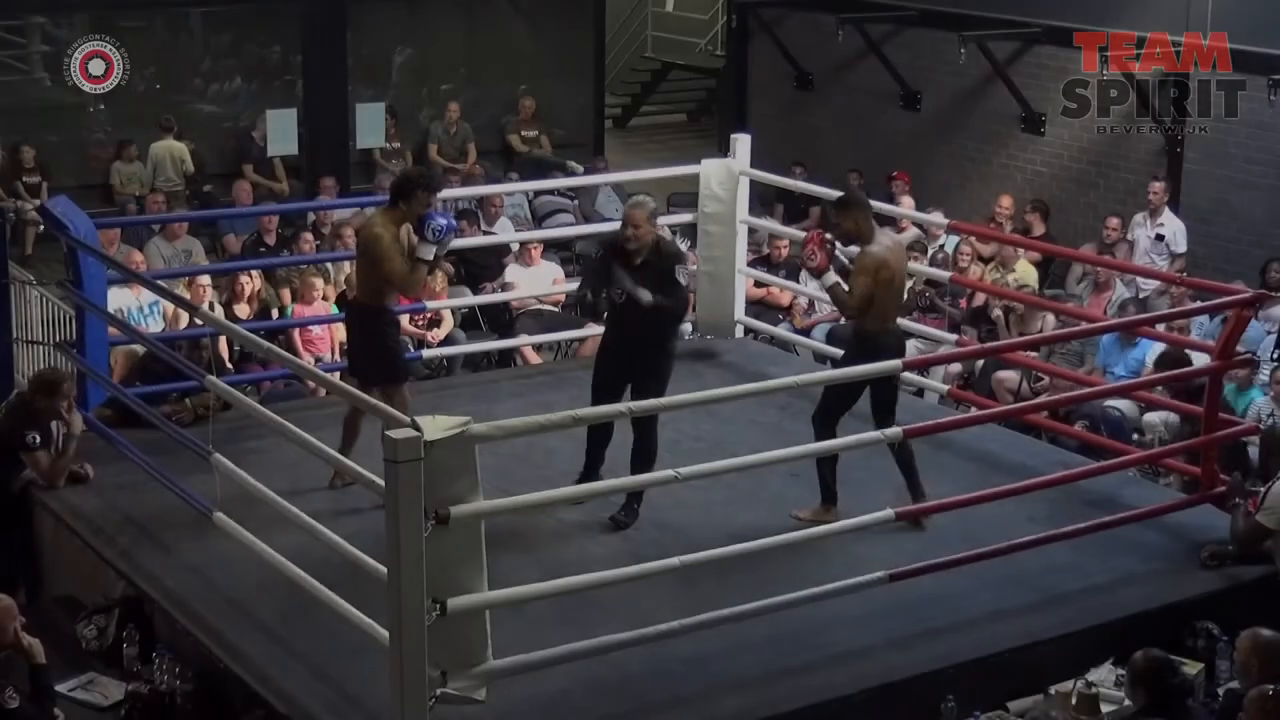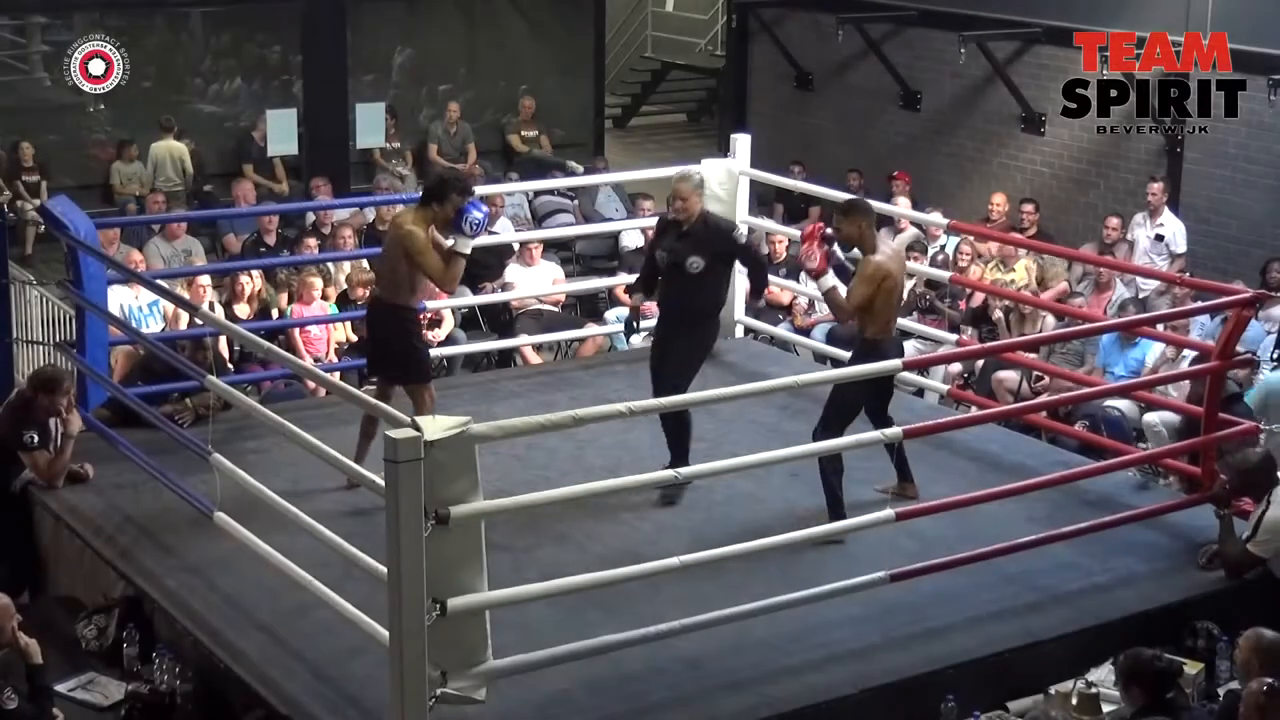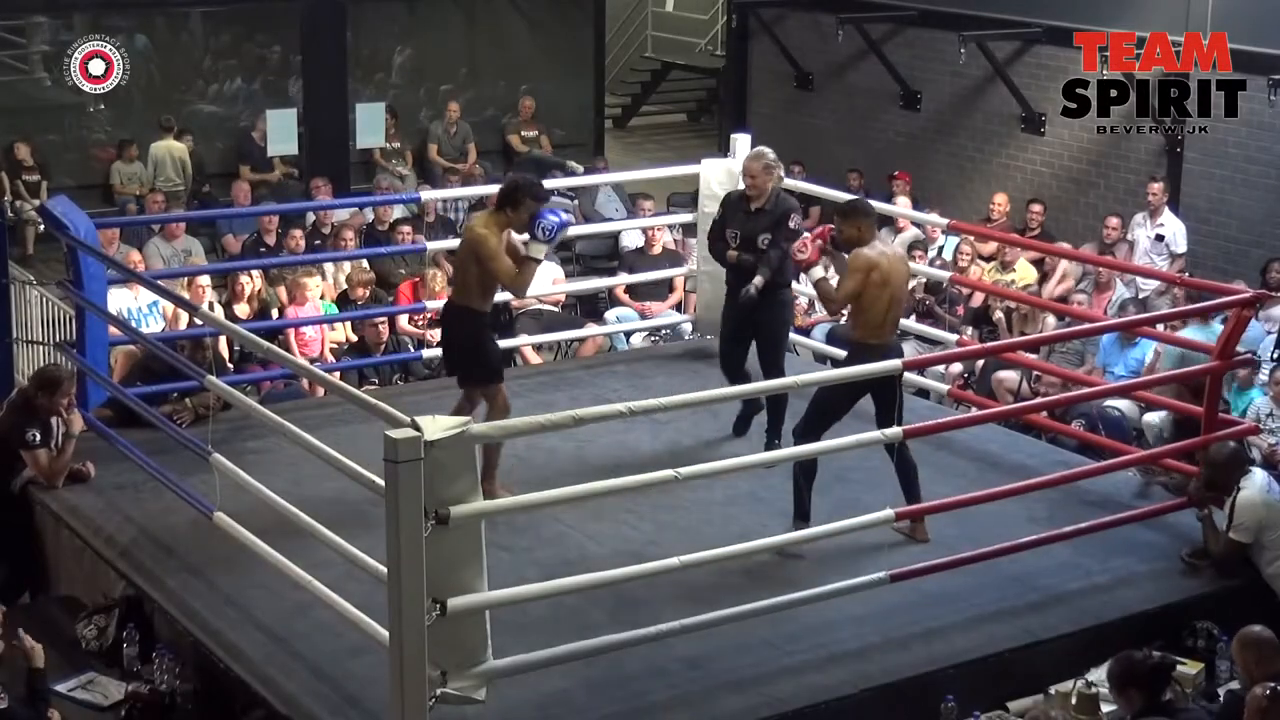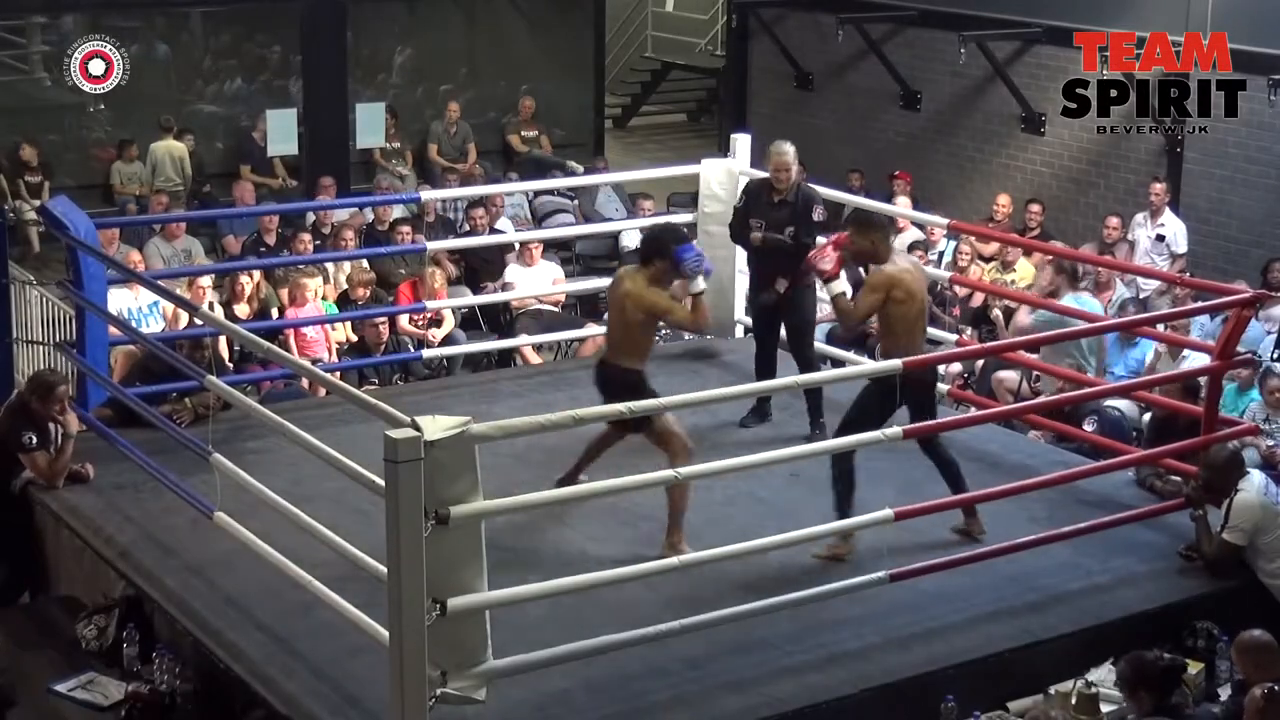
dt=0.7s
person 1, frame 1
left shoulder: (871, 256)
right shoulder: (892, 244)
left elbow: (850, 308)
left wrist: (824, 272)
right wrist: (833, 255)
left hip: (869, 345)
right hip: (891, 339)
left knee: (824, 420)
right knee: (886, 420)
left ankle: (828, 507)
right ankle: (918, 499)
person 1, frame 2
left shoulder: (874, 263)
right shoulder: (890, 249)
left elbow: (844, 312)
right elbow: (861, 287)
left wrist: (820, 274)
right wrist: (831, 249)
left hip: (871, 354)
right hip: (889, 347)
left knee: (826, 433)
right knee: (879, 416)
left ankle: (837, 520)
right ankle: (905, 482)
person 1, frame 3
left shoulder: (862, 257)
right shoulder: (896, 256)
left elbow: (834, 304)
left wrist: (812, 267)
right wrist: (836, 253)
left hip: (864, 358)
right hip: (892, 354)
left knee: (806, 433)
right knee: (894, 439)
left ankle: (801, 525)
right ankle: (917, 523)
person 1, frame 4
left shoulder: (885, 274)
right shoulder: (910, 264)
left elbow: (850, 318)
left wrist: (831, 277)
right wrist: (845, 262)
left hip: (897, 375)
right hip: (924, 368)
left knee: (843, 447)
right knee: (931, 444)
left ankle: (845, 539)
right ankle: (972, 520)
person 2, frame 1
left shoulder: (402, 226)
right shoulder: (378, 233)
left elbow: (423, 270)
right elbow: (409, 288)
left wrist: (437, 247)
right wrist: (427, 246)
left hip: (371, 314)
right hip: (372, 318)
left knee: (364, 395)
right knee: (398, 402)
left ankle: (341, 471)
person 2, frame 2
left shoulder: (417, 222)
right shoulder: (411, 231)
left elbow: (443, 259)
right elbow: (448, 283)
left wrist: (460, 238)
right wrist: (465, 239)
left hip: (383, 312)
right hip: (398, 318)
left knee: (383, 394)
right knee: (424, 402)
person 2, frame 3
left shoulder: (495, 226)
right shoulder: (483, 234)
left elbow: (520, 262)
right elbow: (518, 287)
left wrist: (537, 246)
right wrist: (539, 245)
left hip: (463, 316)
right hip: (467, 321)
left knee: (473, 396)
right knee: (499, 403)
right ankle: (489, 485)
person 2, frame 4
left shoulder: (627, 275)
right shoulder: (647, 296)
left elbow: (668, 301)
right elbow: (700, 324)
left wrist: (689, 279)
right wrist: (696, 281)
left hip: (611, 370)
right hip: (625, 380)
left knee: (622, 428)
right knee: (680, 447)
left ankle: (570, 479)
right ankle: (674, 542)
person 3, frame 1
left shoulder: (671, 257)
right shoulder: (612, 247)
left elbow: (678, 307)
right elbow: (589, 283)
left wrist: (636, 292)
right wrist: (593, 296)
left hip: (654, 348)
right hip: (616, 341)
left knee: (643, 422)
right knee: (600, 411)
left ankle: (634, 501)
right ankle: (590, 473)
person 3, frame 2
left shoulder: (720, 231)
right shoulder: (665, 227)
left elbow: (757, 265)
right elbow: (650, 270)
left wrist: (755, 298)
right wrist: (636, 306)
left hip: (701, 326)
right hip: (668, 322)
left knee: (672, 392)
right knee: (661, 392)
left ankle: (681, 468)
right ankle: (680, 462)
person 3, frame 3
left shoulder: (788, 208)
right shoulder: (731, 201)
left elbow: (779, 253)
right elbow: (715, 243)
left wrist: (756, 284)
right wrist: (737, 258)
left hip: (774, 298)
right hip: (737, 293)
left knee: (772, 369)
right knee: (729, 359)
left ankle: (774, 439)
right ankle: (751, 403)
person 3, frame 4
left shoulder: (809, 198)
right shoulder: (752, 191)
left elbow: (803, 249)
right elbow: (736, 232)
left wrist: (779, 288)
right wrist: (763, 238)
left hip: (797, 284)
right hip: (760, 281)
left knee: (803, 350)
right knee: (764, 345)
left ankle: (817, 420)
right ankle: (762, 406)
person 4, frame 1
left shoulder: (42, 409)
right shoulder: (23, 424)
left elbow: (50, 459)
right elbow: (53, 479)
left wrist: (73, 468)
right wrist: (73, 434)
left knee: (28, 557)
person 4, frame 2
left shoulder: (42, 408)
right shoulder: (21, 423)
left elbow: (49, 456)
right elbow: (52, 480)
left wrist: (72, 469)
right wrist: (70, 434)
left knee: (26, 558)
person 4, frame 3
left shoulder: (40, 405)
right shoulder: (24, 422)
left elbow: (50, 458)
right elbow: (53, 478)
left wrist: (74, 468)
right wrist: (72, 433)
left knee: (27, 559)
right knee: (20, 566)
person 4, frame 4
left shoulder: (42, 412)
right shoulder: (20, 425)
left elbow: (51, 460)
right elbow: (53, 479)
left wrist: (73, 470)
right wrist: (70, 434)
left knee: (26, 560)
right knee: (21, 566)
